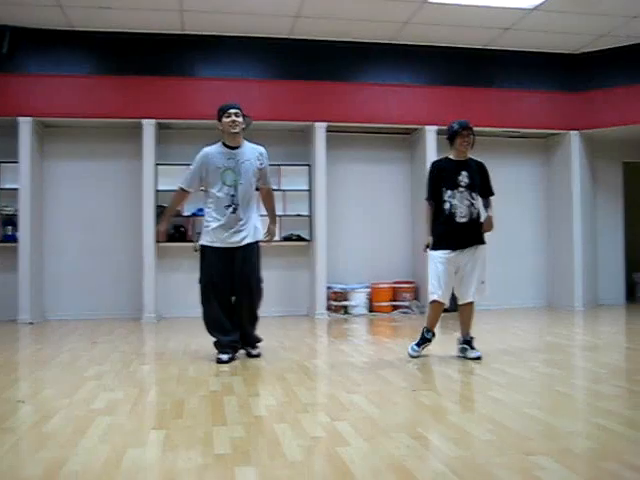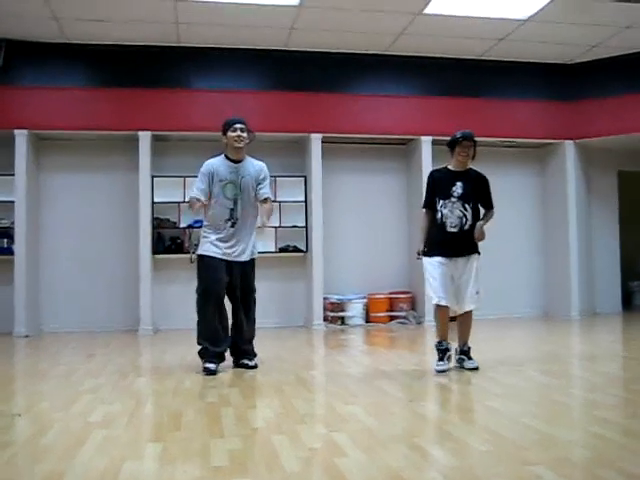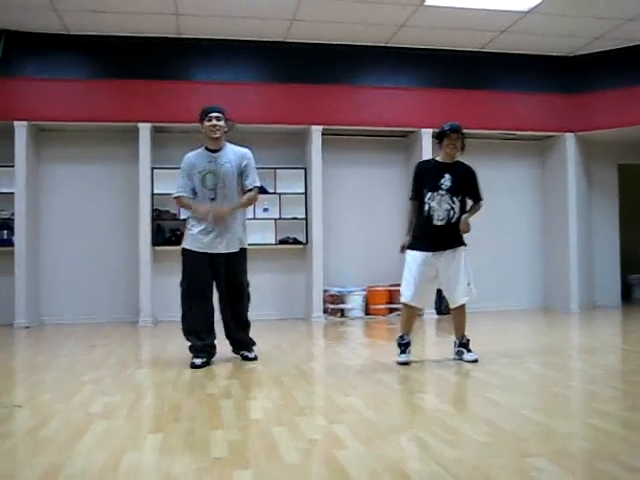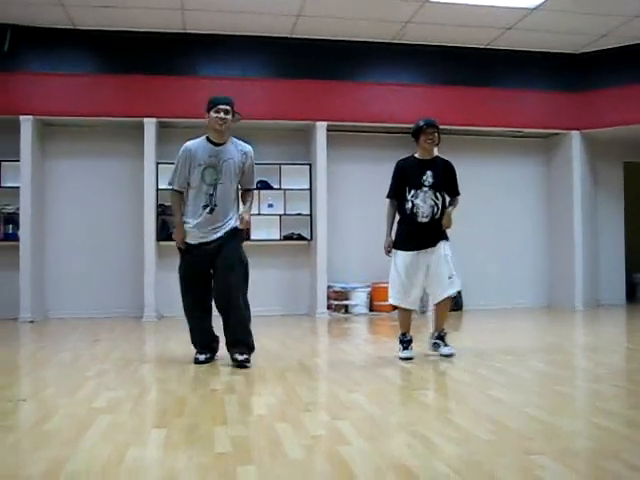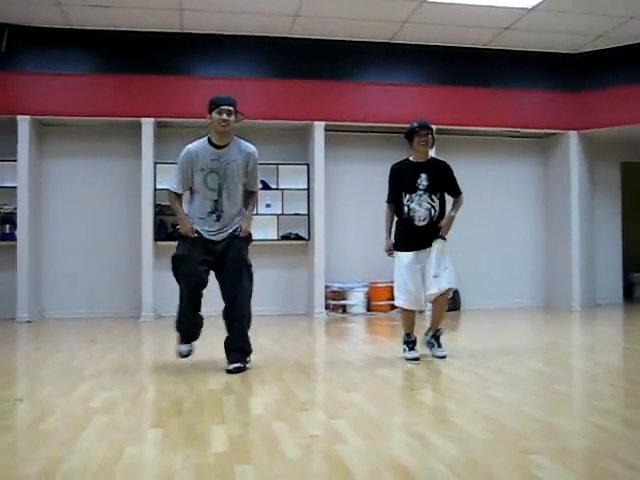
dt=0.4s
person 1, frame 1
left shoulder: (258, 153)
right shoulder: (207, 155)
left elbow: (265, 191)
right elbow: (184, 189)
left wrist: (272, 222)
right wrist: (165, 220)
left hip: (247, 236)
right hip: (215, 237)
left knee: (249, 289)
right knee: (216, 292)
left ankle: (248, 339)
right ankle: (226, 344)
person 1, frame 2
left shoulder: (259, 168)
right shoulder: (211, 166)
left elbow: (265, 201)
right elbow: (196, 198)
left wrist: (263, 217)
right wrist: (197, 205)
left hip: (245, 249)
right hip: (213, 247)
left knee: (244, 303)
right knee: (211, 299)
left ankle: (243, 352)
right ankle: (212, 354)
person 1, frame 3
left shoulder: (242, 155)
right shoulder: (190, 159)
left elbow: (253, 194)
right elbow: (181, 198)
left wrist: (230, 209)
right wrist: (200, 209)
left hip: (232, 241)
right hip: (197, 242)
left knee: (236, 295)
right knee: (196, 297)
left ankle: (242, 343)
right ankle: (202, 349)
person 1, frame 4
left shoulder: (244, 152)
right shoulder: (189, 149)
left elbow: (247, 188)
right elbow: (178, 190)
left wrist: (246, 210)
right wrist: (178, 225)
left hip: (228, 231)
right hip: (194, 235)
left knee: (232, 290)
right knee: (195, 295)
left ankle: (240, 348)
right ankle: (205, 346)
person 1, frame 5
left shoulder: (248, 152)
right shoulder: (191, 152)
right elbow: (176, 192)
left wrist: (247, 217)
right wrist: (182, 218)
left hip: (233, 235)
right hip: (197, 234)
left knee: (238, 297)
right knee: (190, 285)
left ankle: (238, 354)
right ankle: (187, 334)
person 2, frame 1
left shoulder: (479, 167)
right shoulder: (439, 167)
left elbow: (486, 198)
right elbow: (431, 203)
left wrist: (489, 215)
right wrist: (430, 234)
left hip: (473, 240)
right hip: (444, 240)
left knee: (469, 294)
right knee: (438, 293)
left ankle: (465, 342)
right ankle: (427, 334)
person 2, frame 2
left shoulder: (479, 179)
right shoulder: (436, 176)
left elbow: (489, 210)
right elbow: (428, 212)
left wrist: (481, 224)
right wrist: (423, 241)
left hip: (467, 250)
right hip: (437, 249)
left knee: (466, 303)
right knee: (442, 301)
left ankle: (463, 352)
right ankle: (442, 348)
person 2, frame 3
left shoulder: (466, 172)
right shoulder: (423, 168)
left elbow: (477, 202)
right elbow: (415, 203)
left wrist: (467, 216)
right wrist: (409, 234)
left hip: (453, 243)
right hip: (422, 243)
left knee: (458, 296)
right knee: (411, 295)
left ankle: (461, 344)
right ankle: (404, 343)
person 2, frame 4
left shoulder: (445, 167)
right shoulder: (403, 166)
left elbow: (454, 197)
right elbow: (393, 202)
left wrist: (449, 211)
right wrist: (388, 234)
left hip: (437, 239)
right hip: (407, 240)
left knee: (446, 290)
right knee: (404, 294)
left ankle: (438, 336)
right ankle: (405, 341)
person 2, frame 5
left shoulder: (441, 168)
right shoulder: (398, 169)
left elbow: (458, 196)
right elbow: (391, 206)
left wrist: (450, 216)
right wrist: (388, 237)
left hip: (434, 239)
right hip: (406, 242)
left knee: (443, 288)
right knee: (407, 295)
left ankle: (433, 335)
right ankle: (409, 341)
